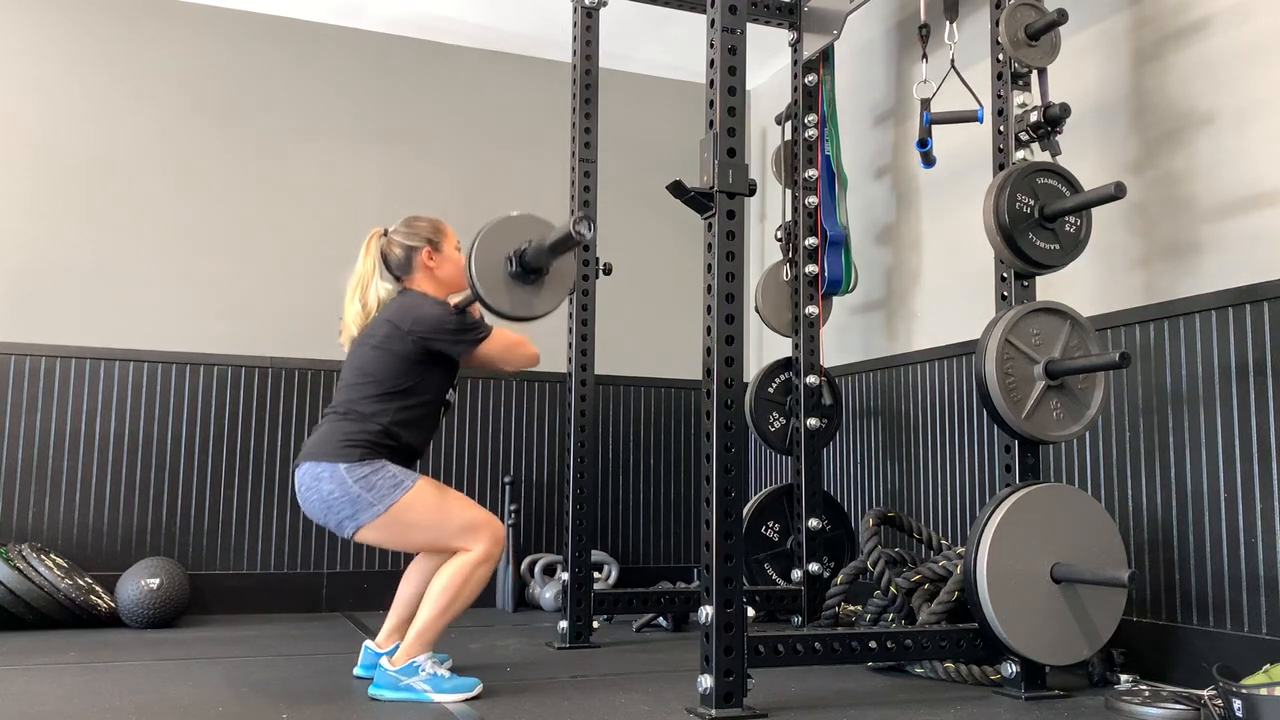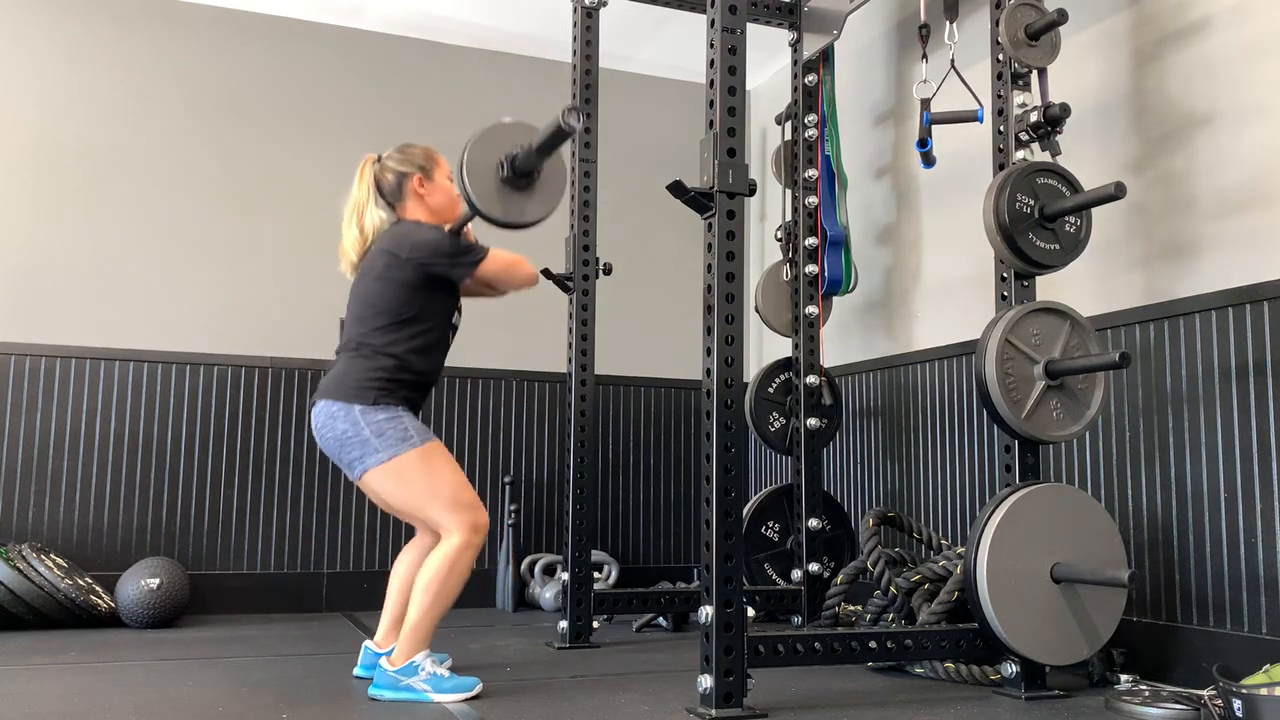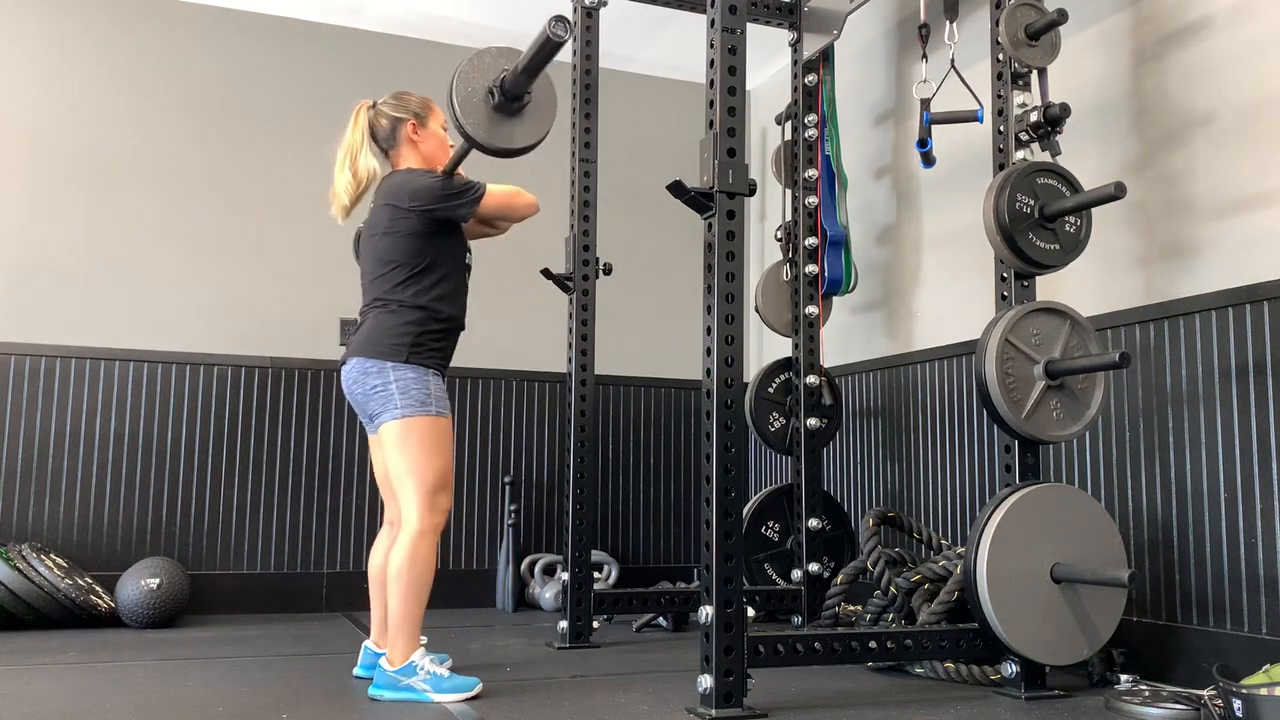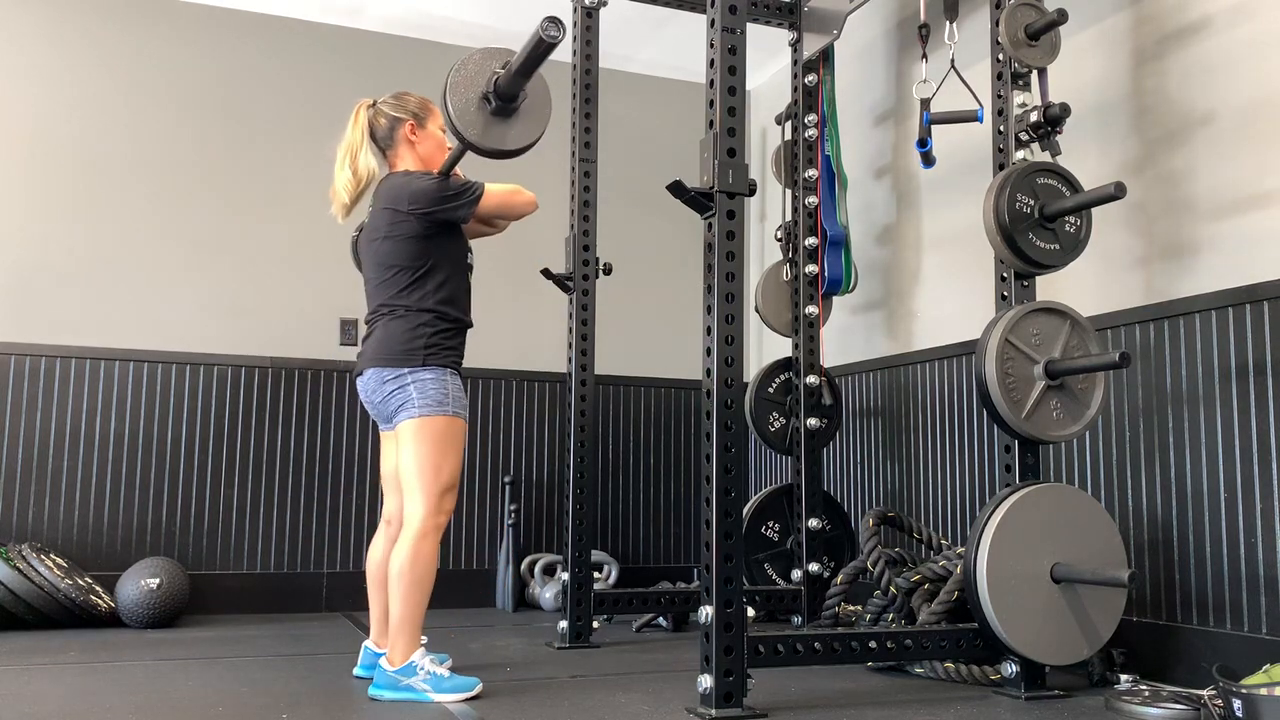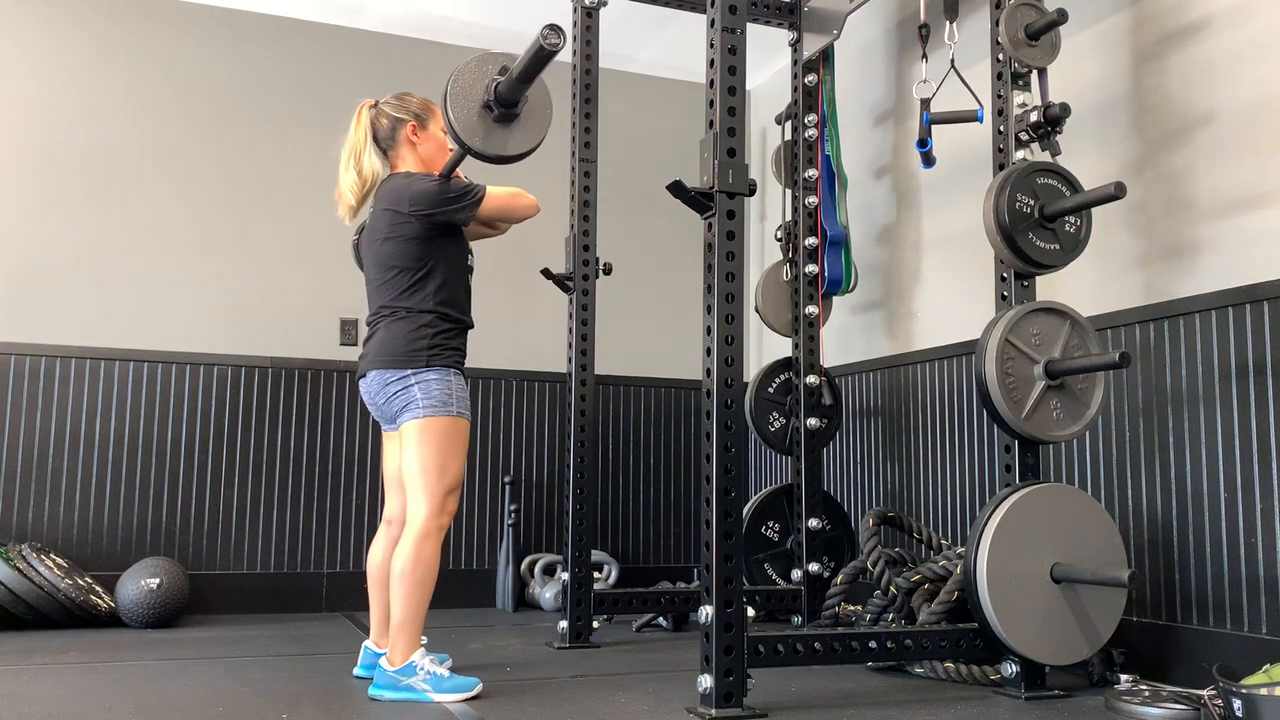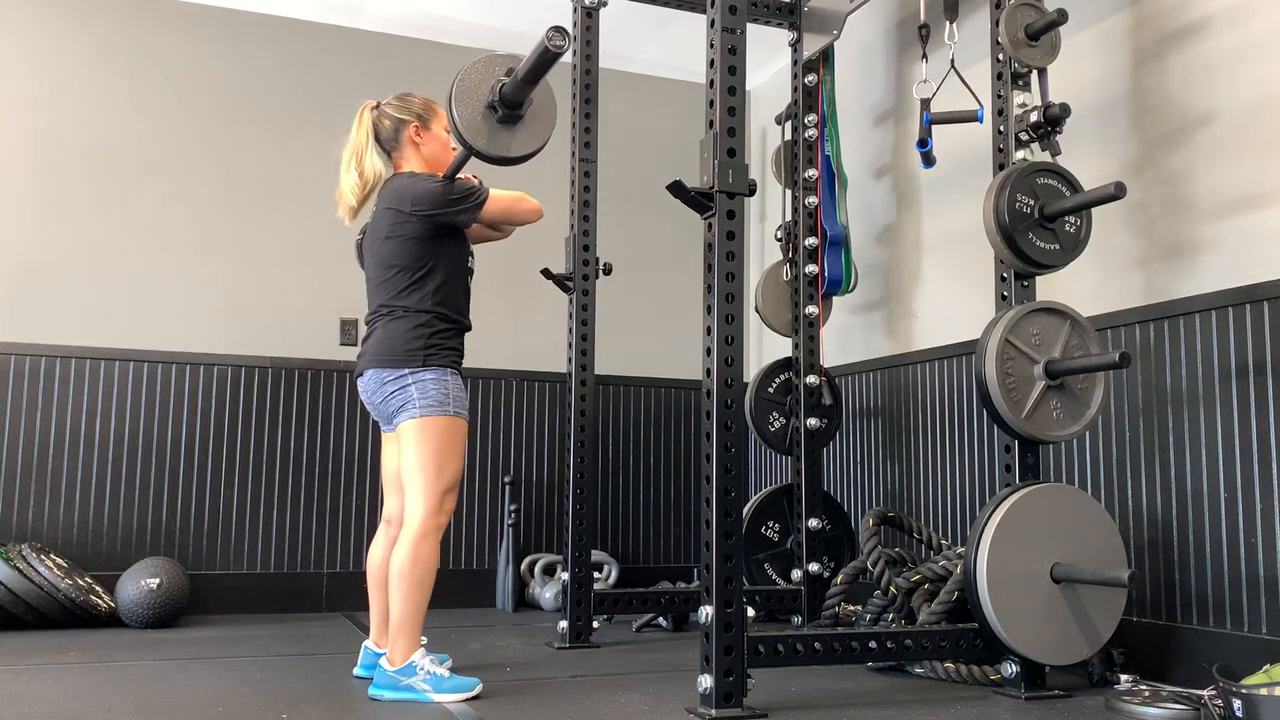
dt=0.3s
person 1, frame 1
left shoulder: (407, 315)
right shoulder: (428, 315)
left elbow: (490, 359)
right elbow: (524, 355)
left wrist: (469, 320)
right wrist: (476, 320)
left hip: (332, 472)
right hip: (348, 472)
left knee: (457, 539)
right knee: (485, 537)
left ankle: (384, 648)
right ankle: (404, 667)
person 1, frame 2
left shoulder: (404, 247)
right shoulder: (424, 242)
left elbow: (487, 283)
right elbow: (523, 275)
left wrist: (467, 249)
right wrist: (478, 251)
left hip: (351, 411)
right hip: (366, 411)
left knee: (441, 527)
right knee: (465, 524)
left ankle: (383, 647)
right ankle: (403, 665)
person 1, frame 3
left shoulder: (399, 198)
right shoulder: (423, 188)
left elbow: (494, 222)
right elbow: (523, 204)
left wrist: (464, 200)
right wrist: (466, 188)
left hip: (376, 366)
right hip: (399, 365)
left knee: (400, 517)
right knee: (424, 516)
left ankle: (380, 648)
right ankle: (401, 665)
person 1, frame 4
left shoulder: (393, 200)
right shoulder: (421, 190)
left elbow: (484, 223)
right elbow: (522, 203)
left wrist: (467, 203)
right wrist: (470, 190)
left hip: (388, 370)
right hip: (419, 367)
left knee: (399, 517)
right knee: (428, 516)
left ankle: (380, 647)
right ankle: (401, 666)
person 1, frame 5
left shoulder: (393, 201)
right shoulder: (421, 192)
left elbow: (479, 224)
right elbow: (524, 205)
left wrist: (470, 204)
right wrist: (473, 194)
left hip: (389, 371)
right hip: (423, 369)
left knee: (400, 518)
right knee: (429, 517)
left ankle: (381, 648)
right ankle: (401, 666)
person 1, frame 6
left shoulder: (397, 200)
right shoulder: (424, 192)
left elbow: (490, 229)
right elbow: (527, 210)
left wrist: (471, 200)
right wrist: (479, 194)
left hip: (389, 370)
right hip: (419, 368)
left knee: (399, 517)
right knee: (427, 517)
left ankle: (381, 648)
right ankle: (401, 667)
